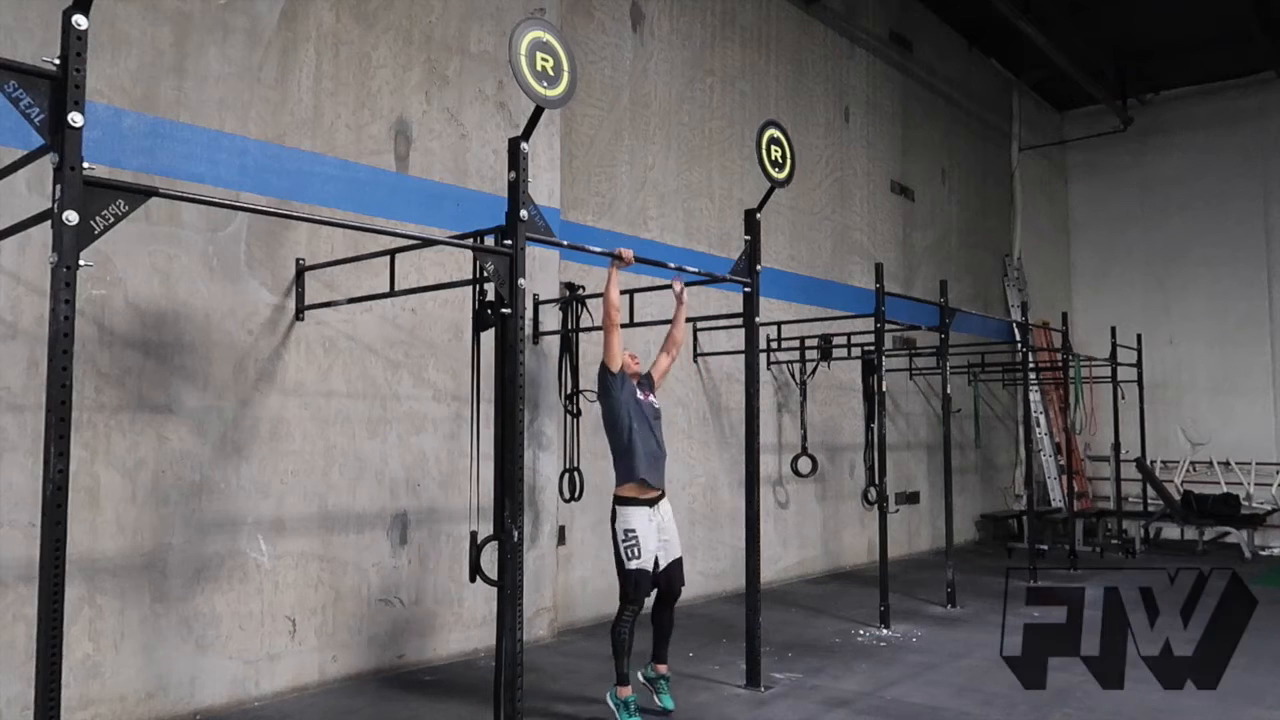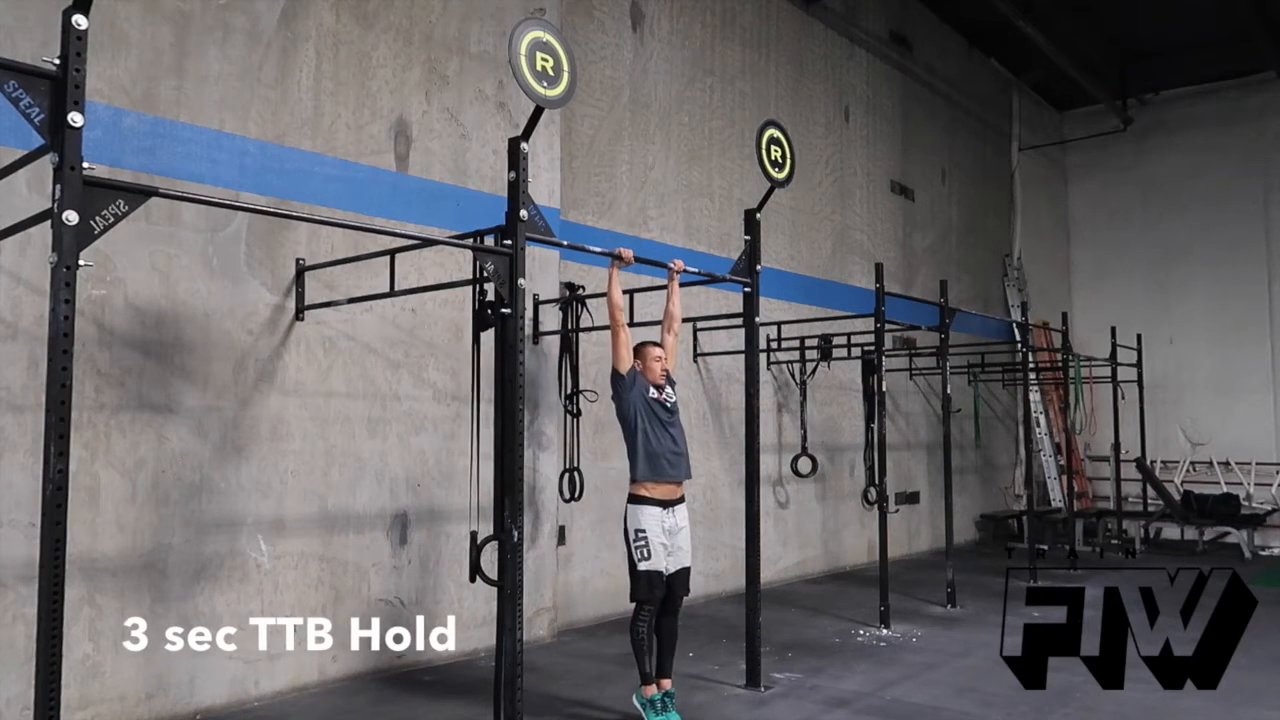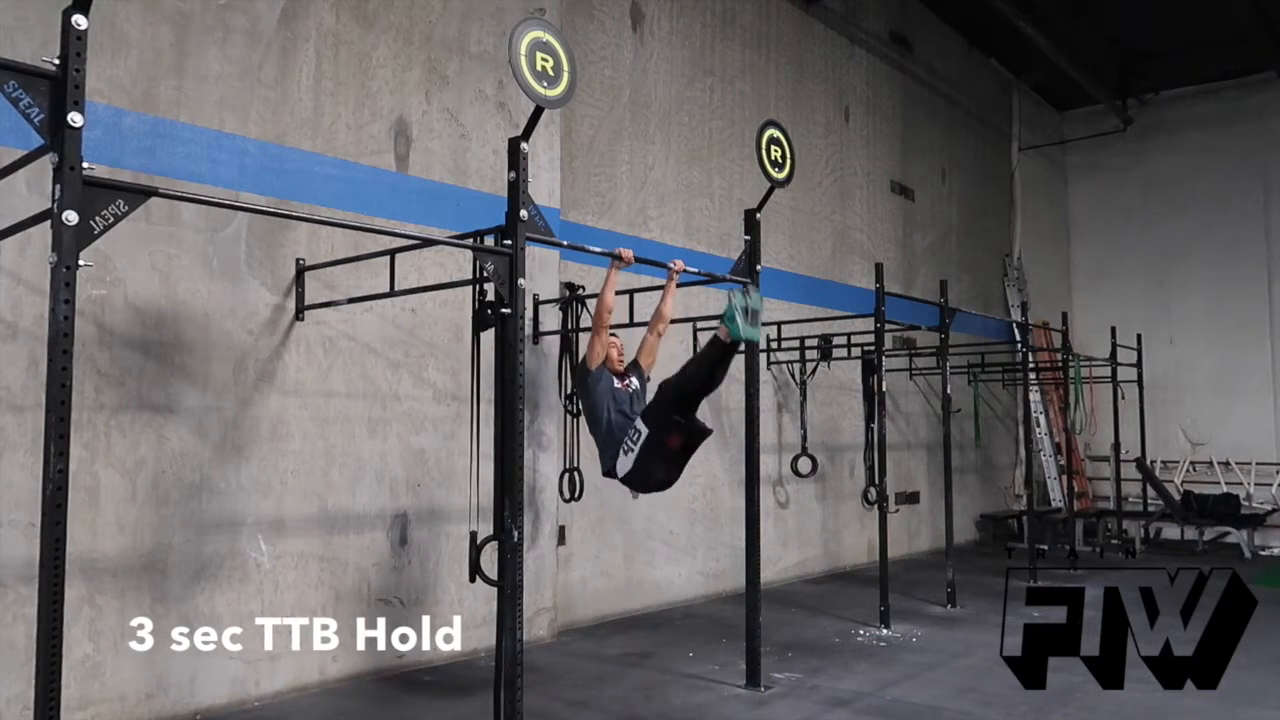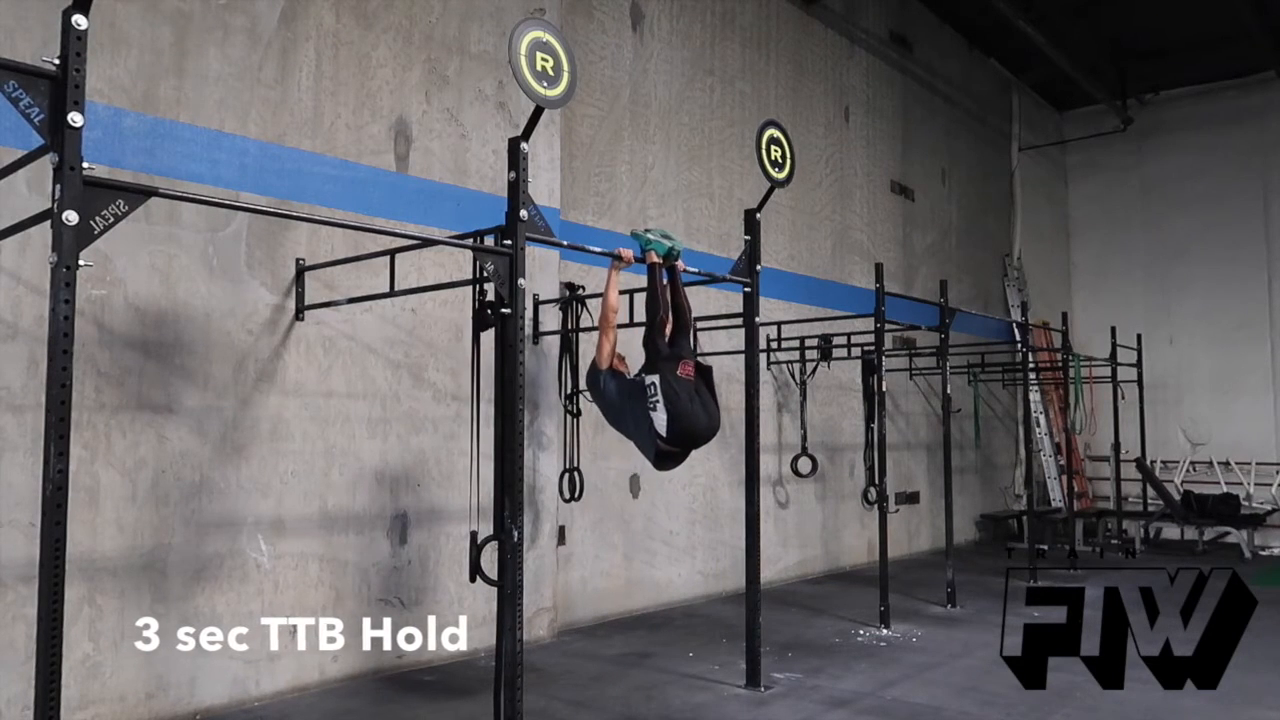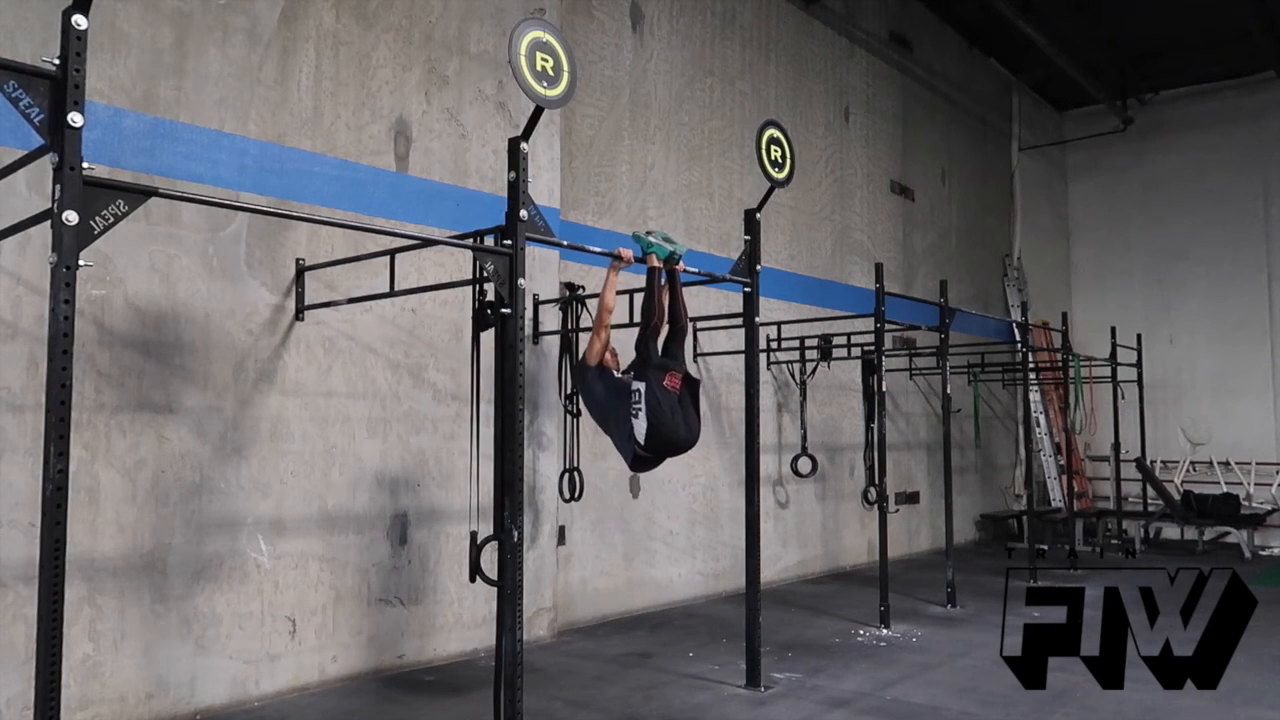
dt=1s
person 1, frame 1
left shoulder: (645, 389)
right shoulder: (615, 388)
left elbow: (670, 351)
right elbow: (612, 324)
left wrist: (680, 304)
right wrist: (615, 269)
left hip: (660, 506)
right hip: (632, 510)
left knee: (670, 592)
right knee: (633, 600)
left ankle: (658, 671)
person 1, frame 2
left shoulder: (668, 387)
right shoulder: (630, 387)
left elbow: (672, 326)
right elbow: (619, 324)
left wrist: (674, 280)
right wrist: (615, 269)
left hip: (678, 509)
right hip: (646, 510)
left knee: (672, 603)
right knee: (649, 603)
person 1, frame 3
left shoulder: (635, 375)
right shoulder: (593, 378)
left elbow: (657, 329)
right elbow: (601, 323)
left wrist: (672, 280)
right wrist: (614, 270)
left hip: (659, 467)
right hip: (631, 466)
left knee: (689, 392)
right knee: (670, 392)
left ankle: (730, 334)
right ankle: (728, 331)
person 1, frame 4
left shoulder: (644, 379)
right shoulder: (603, 382)
left elbow: (664, 327)
right elbow: (608, 325)
left wrist: (673, 276)
right wrist: (615, 270)
left hip: (701, 424)
right hip: (671, 431)
person 1, frame 5
left shoulder: (634, 375)
right shoulder: (591, 376)
left elbow: (656, 326)
right elbow: (602, 323)
left wrist: (671, 277)
right wrist: (614, 269)
left knee: (677, 334)
right knee: (649, 334)
